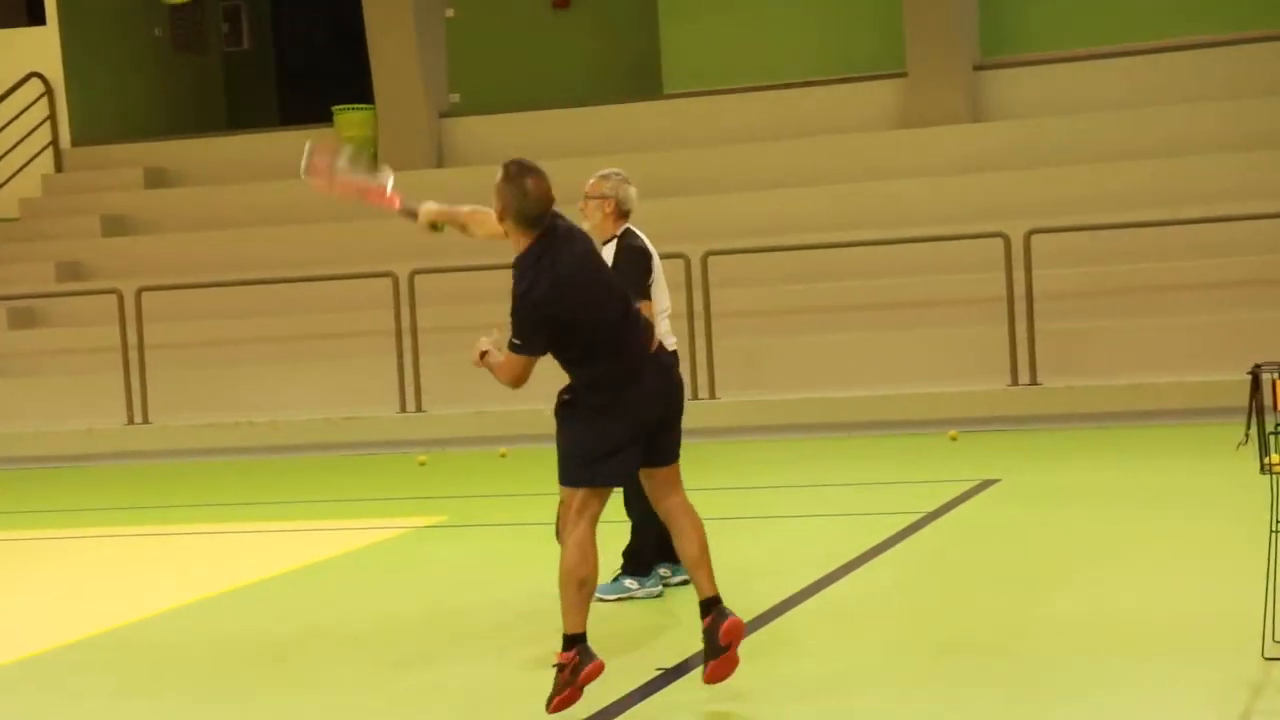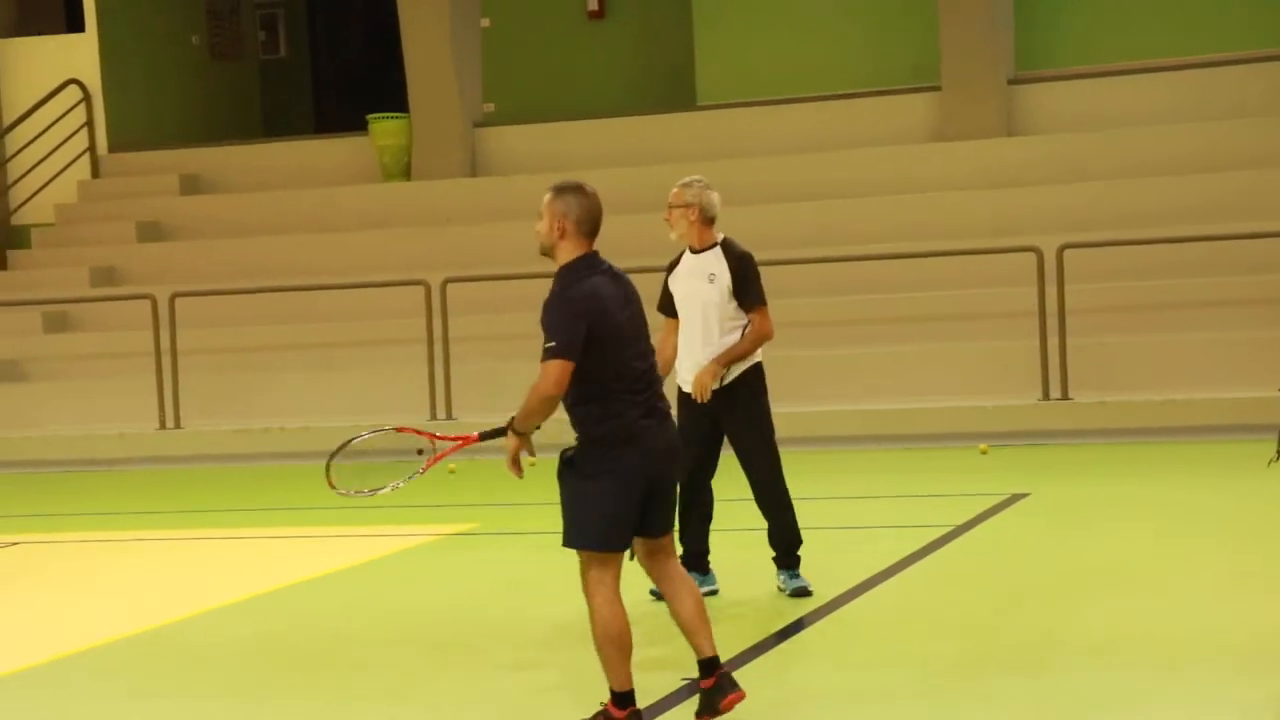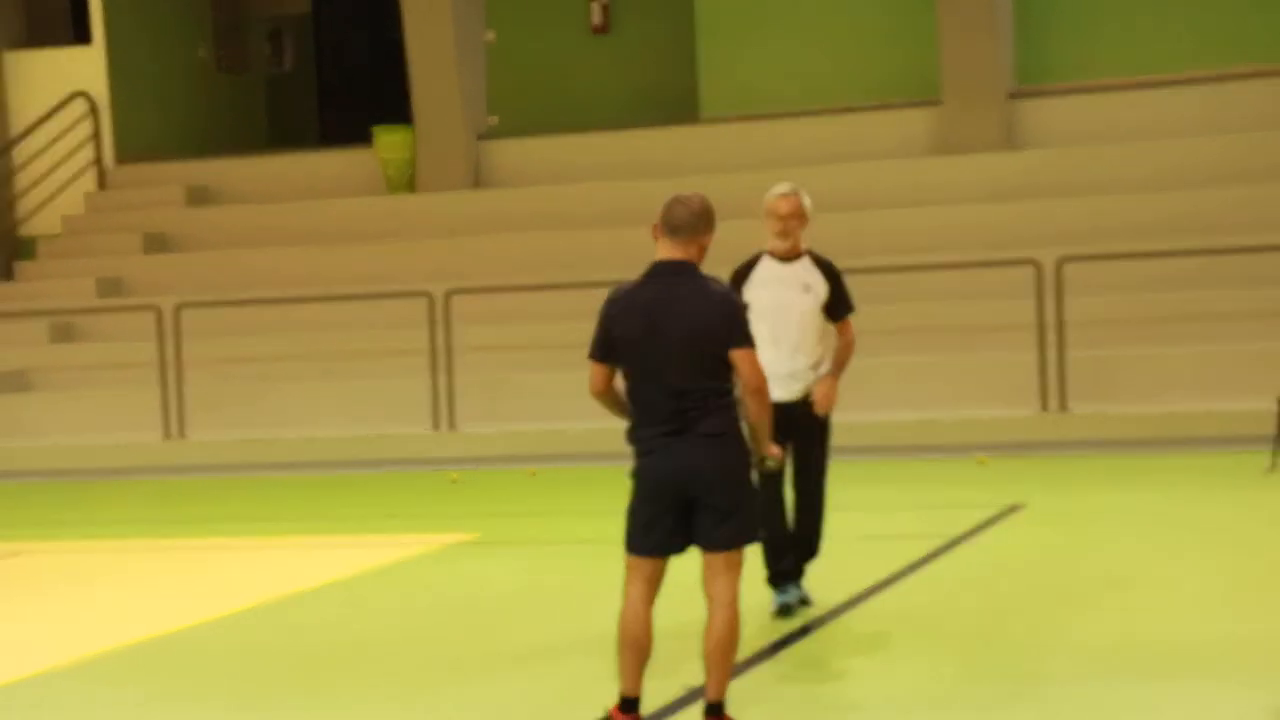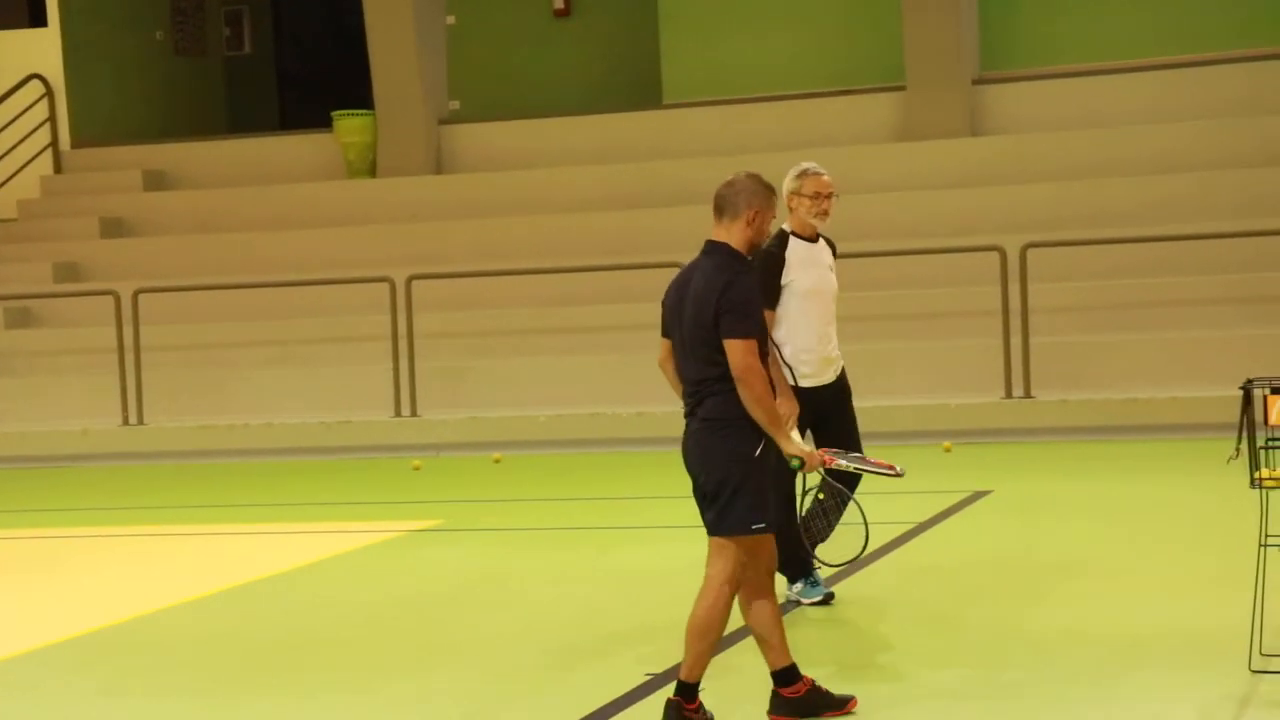
dt=0.7s
person 1, frame 1
left shoulder: (532, 291)
right shoulder: (563, 231)
left elbow: (513, 375)
right elbow: (482, 218)
left wrist: (487, 356)
right wrist: (434, 210)
left hip: (606, 405)
right hip: (656, 378)
left knee: (577, 527)
right knee: (668, 498)
left ankle: (575, 652)
right ankle: (716, 621)
person 1, frame 2
left shoulder: (569, 297)
right shoulder: (613, 281)
left elbow: (552, 386)
left wrist: (518, 430)
right wrist: (525, 411)
left hip: (610, 455)
right hip: (656, 440)
left knee: (600, 581)
right knee: (662, 561)
right ankle: (715, 677)
person 1, frame 3
left shoulder: (620, 304)
right shoulder: (719, 299)
left elbow: (599, 385)
right elbow: (752, 381)
right wrist: (765, 444)
left hip: (655, 460)
right hip: (719, 455)
left knee: (639, 588)
right knee: (722, 591)
person 1, frame 4
left shoulder: (683, 281)
right shoulder: (735, 281)
left elbow: (667, 358)
right elbow: (745, 371)
right wrist: (784, 439)
left hip: (702, 439)
right hip: (735, 442)
left knee: (757, 569)
right knee: (726, 575)
person 2, frame 1
left shoulder: (630, 249)
right shoulder: (618, 250)
left elbow: (645, 320)
left knee: (640, 471)
right knee: (641, 471)
left ankle: (640, 572)
right ankle: (666, 562)
person 2, frame 2
left shoulder: (736, 259)
right shoulder: (677, 268)
left elbow: (763, 328)
right elbow: (671, 335)
left wrist: (716, 365)
left hip: (739, 386)
right hip: (693, 391)
left knee: (766, 476)
right knee: (691, 482)
left ankle: (789, 566)
right ankle: (697, 570)
person 2, frame 3
left shoulder: (823, 271)
right shoulder: (747, 274)
left elbow: (844, 333)
left wrist: (831, 379)
left hip: (810, 397)
right hip: (763, 398)
left knee: (810, 492)
right knee: (768, 491)
left ankle: (791, 575)
right ankle: (781, 580)
person 2, frame 4
left shoulder: (827, 249)
right shoulder: (772, 255)
right wrist: (782, 391)
left hip: (831, 381)
right hip: (790, 386)
left knee: (848, 470)
right knee: (783, 483)
left ankle: (794, 549)
right ankle: (798, 572)
